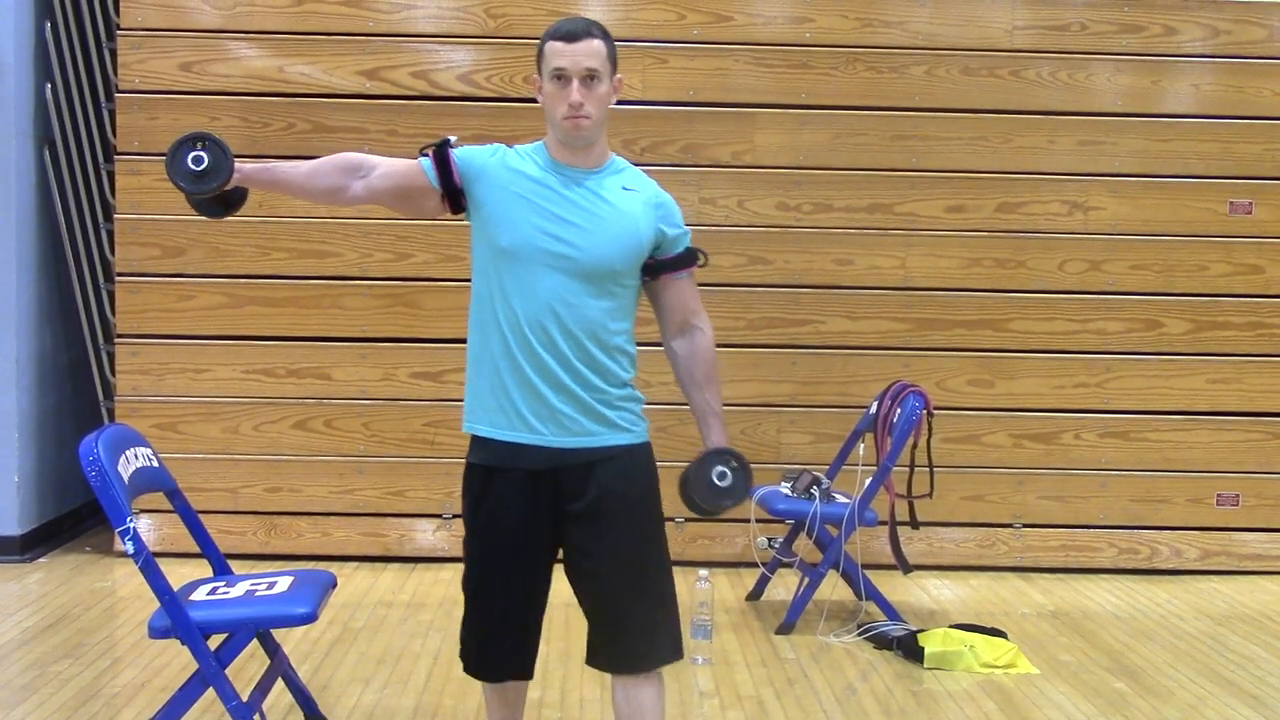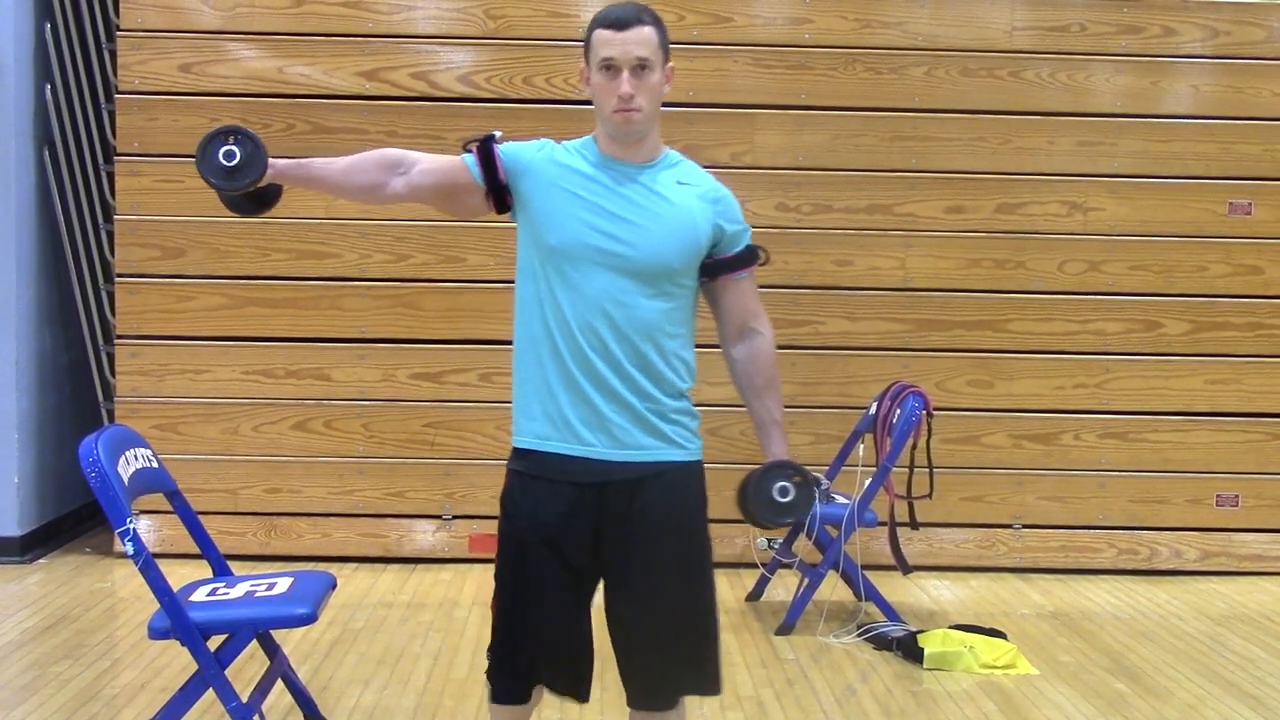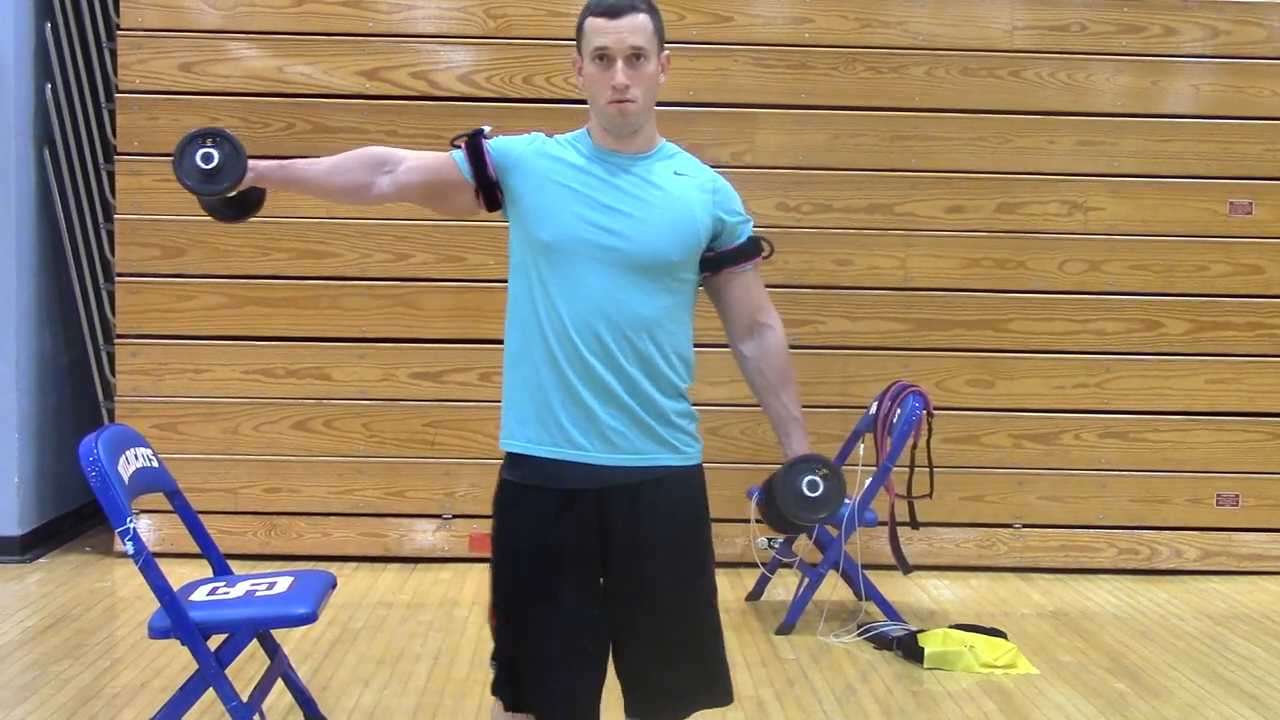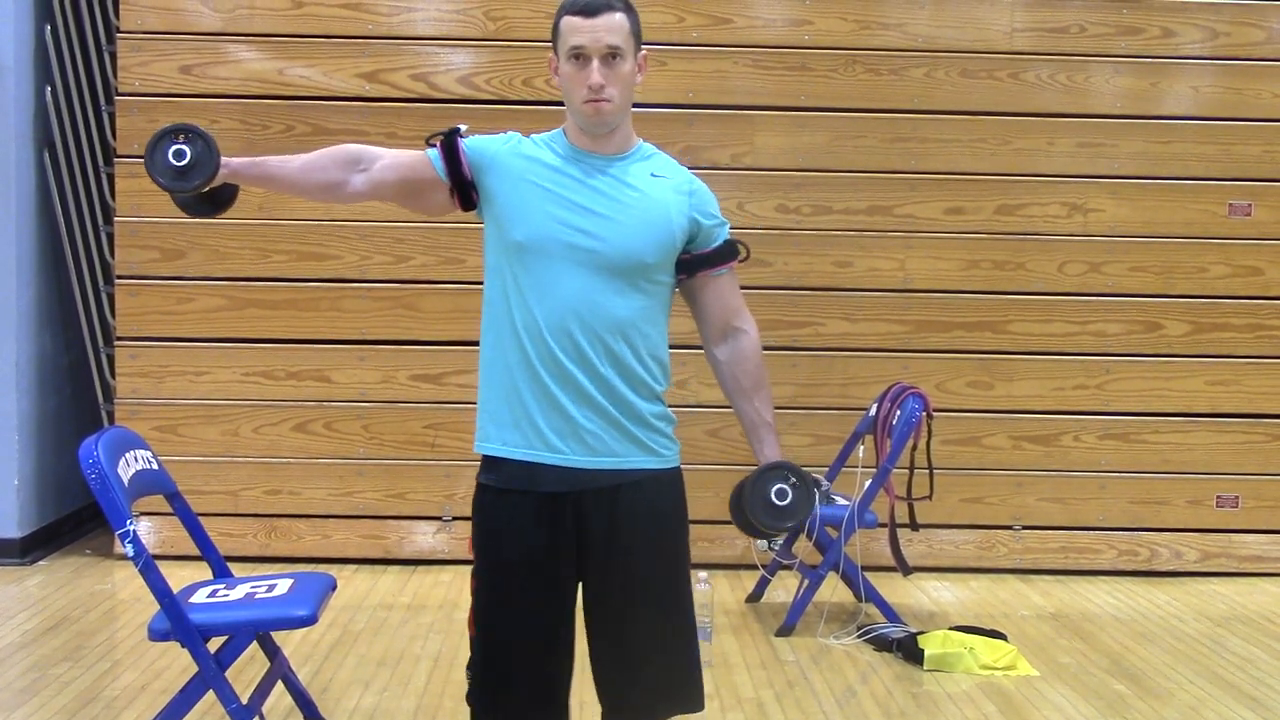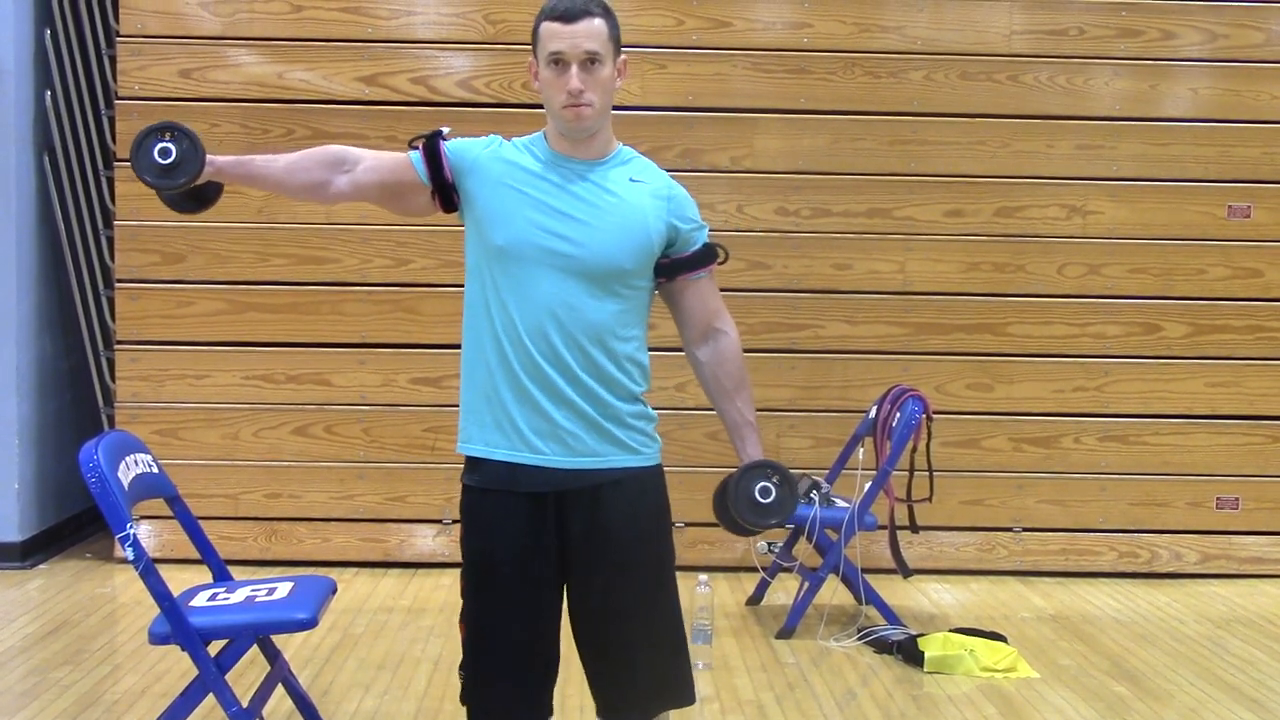
dt=0.4s
person 1, frame 1
left shoulder: (653, 205)
right shoulder: (486, 172)
left elbow: (688, 331)
right elbow: (361, 177)
left wrist: (715, 440)
right wrist: (242, 172)
left hip: (614, 454)
right hip: (504, 450)
left knee: (635, 640)
right knee: (500, 638)
person 1, frame 2
left shoulder: (710, 202)
right shoulder: (533, 169)
left elbow: (746, 336)
right elbow: (402, 174)
left wrist: (776, 450)
right wrist: (278, 169)
left hip: (662, 471)
right hip: (548, 464)
right knee: (523, 663)
person 1, frame 3
left shoulder: (708, 193)
right shoulder: (524, 163)
left elbow: (755, 331)
right elbow: (387, 173)
left wrist: (797, 448)
right wrist: (259, 171)
left hip: (661, 474)
right hip: (542, 469)
person 1, frame 4
left shoulder: (686, 195)
right shoulder: (501, 163)
left elbow: (731, 336)
right elbow: (363, 171)
left wrist: (769, 454)
right wrist: (234, 168)
left hip: (640, 476)
right hip: (520, 471)
person 1, frame 5
left shoulder: (663, 199)
right shoulder: (481, 167)
left elbow: (711, 337)
right elbow: (346, 172)
left wrist: (750, 454)
right wrist: (219, 166)
left hip: (622, 474)
right hip: (504, 472)
